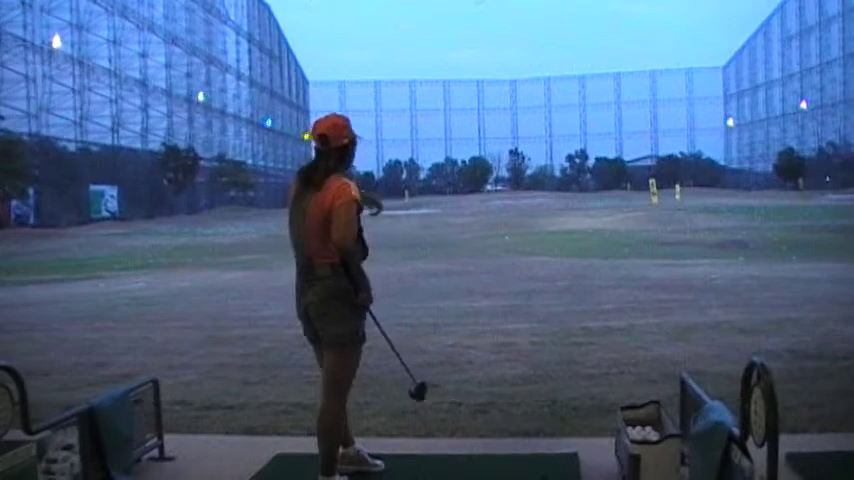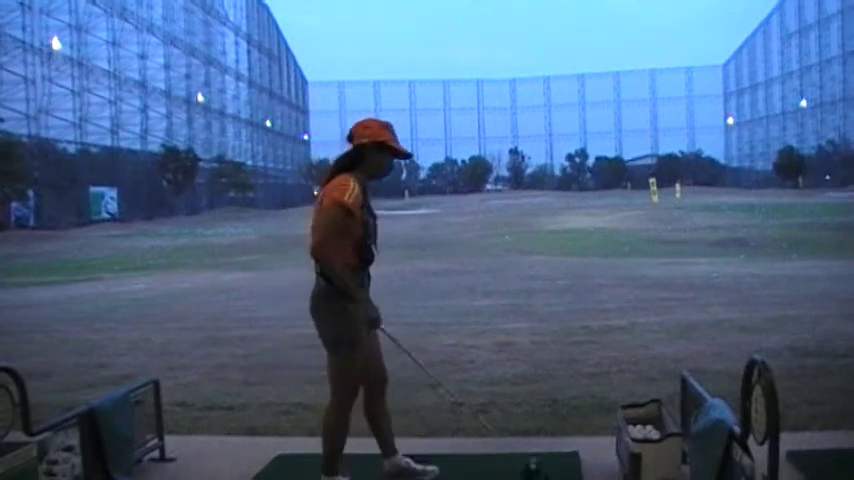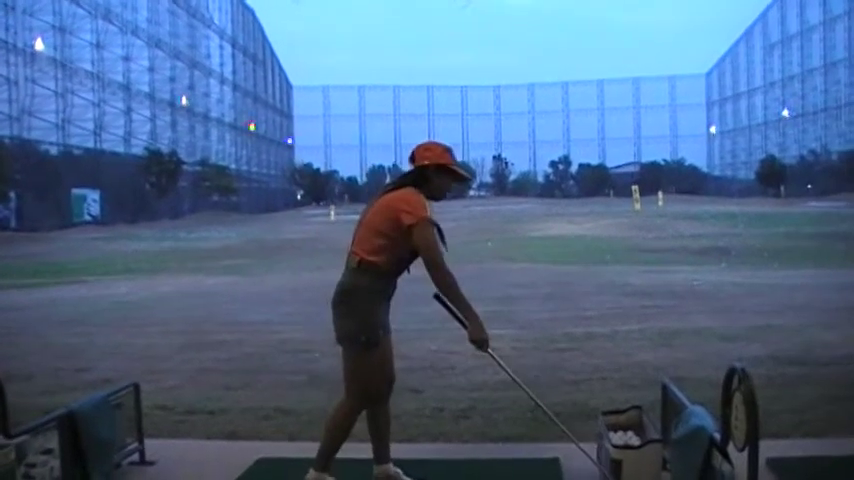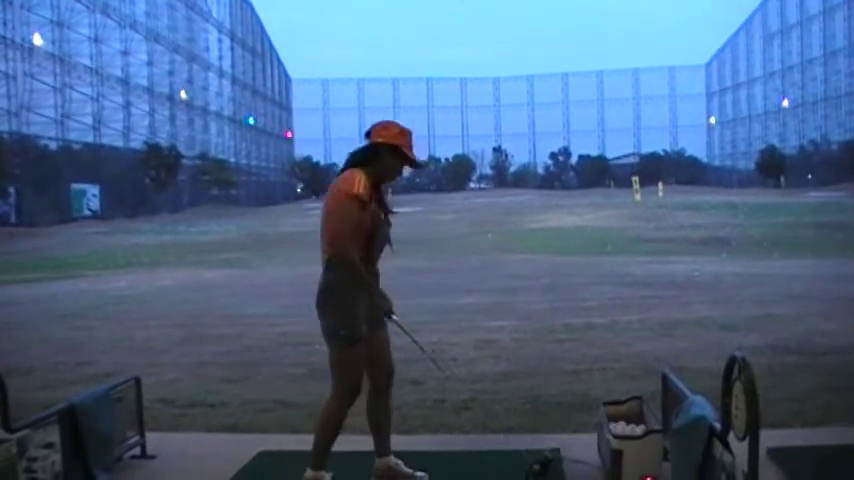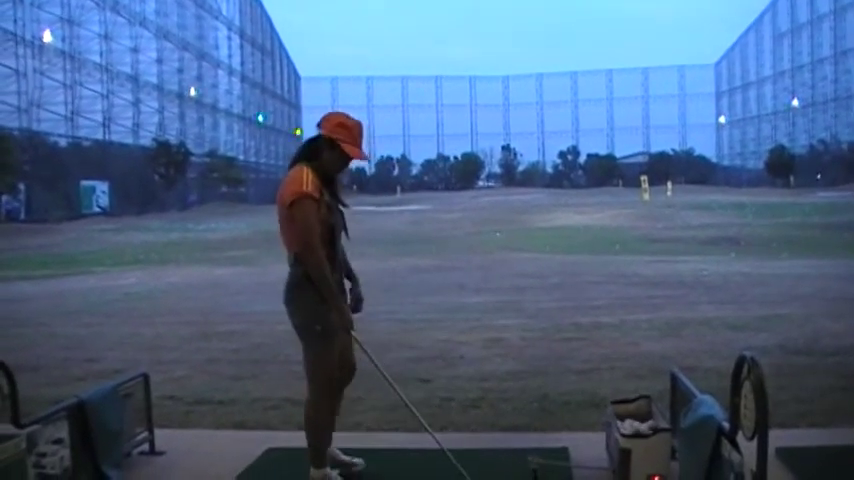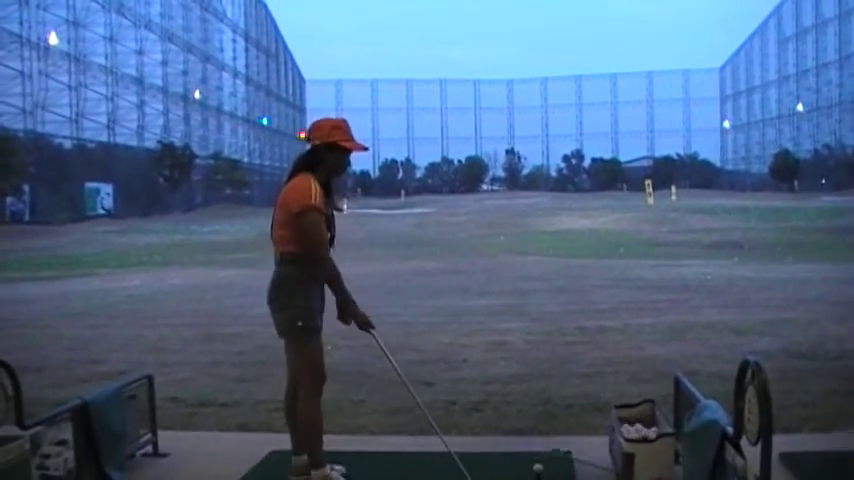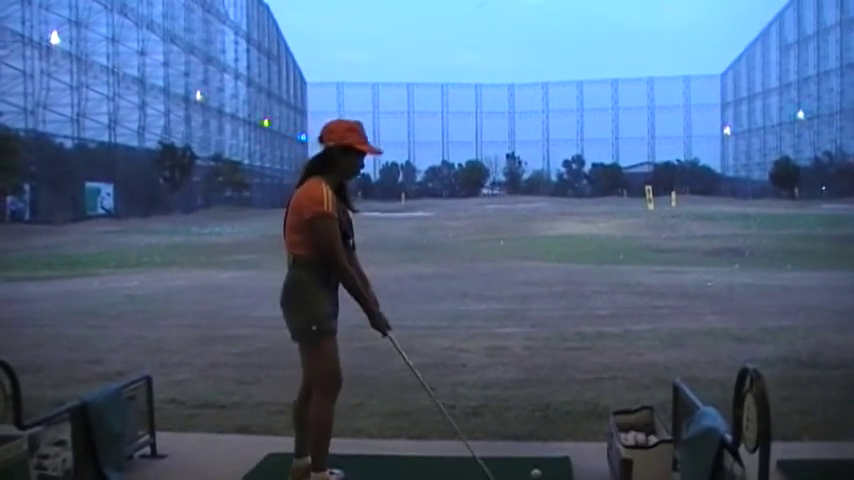
dt=0.7s
person 1, frame 1
left shoulder: (301, 185)
right shoulder: (343, 189)
right elbow: (343, 242)
left wrist: (359, 204)
right wrist: (363, 285)
left hip: (308, 291)
right hip: (336, 293)
left knee: (334, 384)
right knee: (335, 391)
left ankle: (348, 450)
person 1, frame 2
left shoulder: (352, 189)
right shoulder: (346, 190)
right elbow: (321, 250)
right wrist: (359, 299)
left hip: (351, 298)
right hip: (339, 300)
left knee: (376, 382)
right knee: (344, 394)
person 1, frame 3
left shoulder: (399, 198)
right shoulder: (412, 203)
right elbow: (437, 269)
right wrist: (473, 321)
left hip: (369, 297)
right hip: (361, 299)
left knee: (382, 386)
right knee: (359, 395)
person 1, frame 4
left shoulder: (368, 191)
right shoulder: (353, 184)
right elbow: (340, 249)
left wrist: (377, 298)
right wrist: (378, 295)
left hip: (362, 295)
right hip: (343, 294)
left knee: (383, 377)
right knee: (347, 389)
person 1, frame 5
left shoulder: (321, 184)
right shoulder: (303, 183)
right elbow: (310, 251)
left wrist: (352, 281)
right wrist: (338, 304)
left hip: (326, 291)
right hip: (311, 294)
left knee: (343, 371)
right knee: (323, 384)
person 1, frame 6
left shoulder: (314, 188)
right shoulder: (307, 191)
right elbow: (321, 257)
left wrist: (344, 300)
right wrist: (350, 306)
left hip: (300, 290)
right hip: (296, 291)
left knee: (300, 381)
right knee: (312, 383)
person 1, frame 7
left shoulder: (332, 192)
right shoulder: (318, 195)
left elbow: (347, 251)
right elbow: (337, 261)
left wrist: (368, 292)
right wrist: (370, 310)
left hip: (316, 294)
right hip: (309, 295)
left knee: (314, 384)
right knee: (328, 386)
